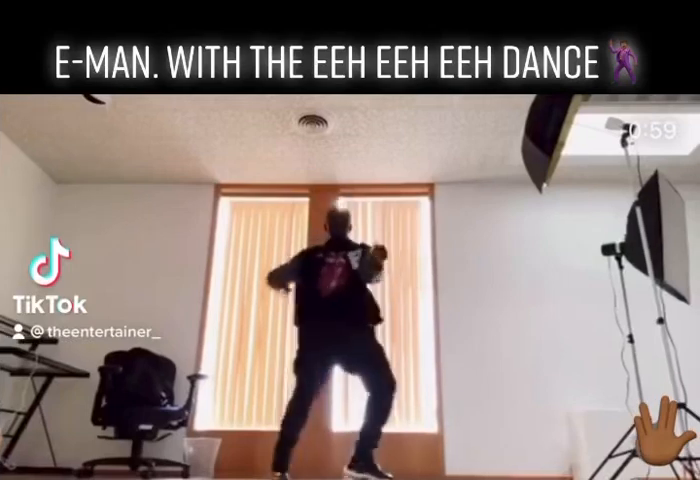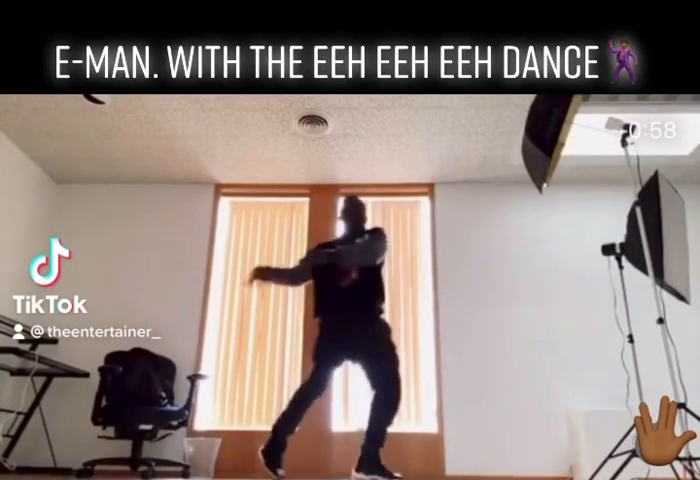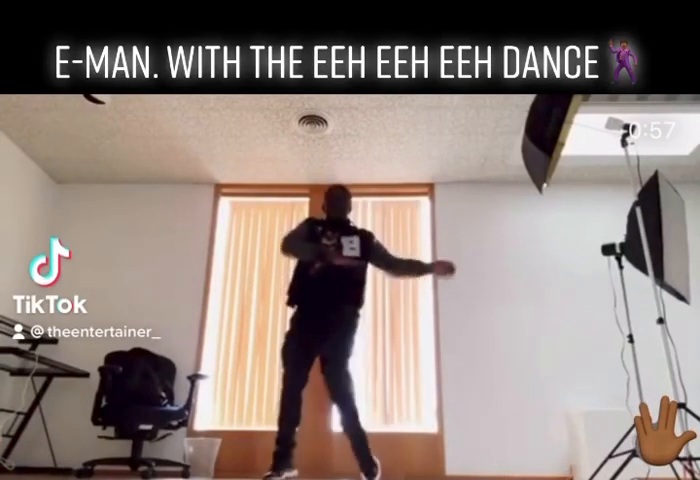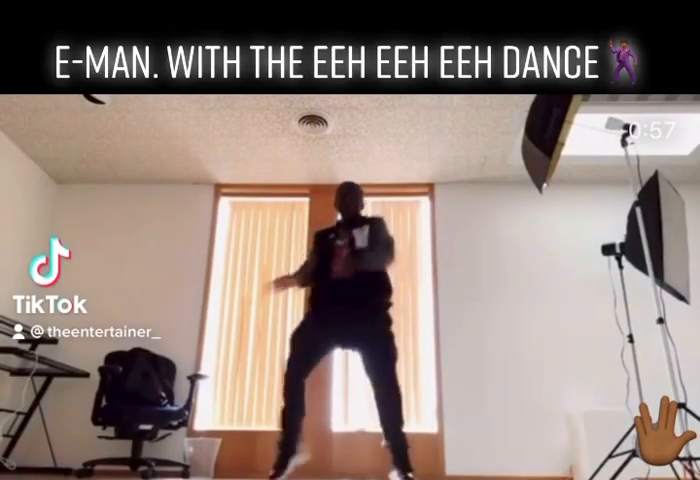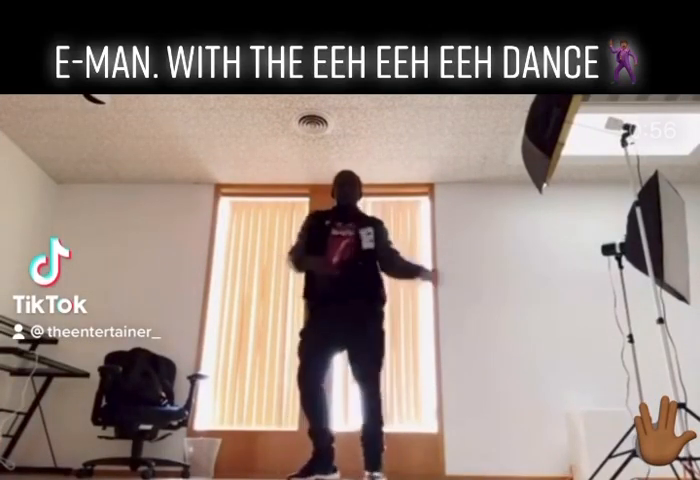
dt=0.7s
person 1, frame 1
left shoulder: (362, 252)
right shoulder: (310, 256)
left elbow: (371, 276)
right elbow: (277, 276)
left wrist: (377, 261)
right wrist: (281, 281)
left hip: (357, 331)
right hip: (318, 332)
left knee: (384, 386)
right knee: (306, 391)
left ankle: (362, 458)
person 1, frame 2
left shoulder: (374, 238)
right shoulder: (325, 249)
left elbow: (370, 254)
right elbow: (297, 276)
left wrist: (327, 257)
right wrist: (267, 273)
left hip: (369, 324)
right hip: (336, 324)
left knee: (390, 386)
right knee: (319, 382)
right ankle: (275, 446)
person 1, frame 3
left shoulder: (363, 238)
right shoulder: (311, 227)
left elbow: (393, 264)
right elbow: (289, 245)
left wrist: (428, 267)
right wrist: (329, 256)
left hip: (340, 313)
right hip: (307, 313)
left knee: (334, 373)
right knee: (293, 379)
left ankle: (363, 455)
person 1, frame 4
left shoulder: (374, 226)
right shoulder: (323, 238)
left elbow: (384, 256)
right elbow: (310, 272)
left wrist: (356, 262)
right wrist: (293, 279)
left hip: (368, 313)
right hip: (328, 313)
left knee: (384, 378)
right knee: (296, 369)
right ankle: (289, 447)
person 1, frame 5
left shoulder: (373, 227)
right shoulder: (315, 222)
left elbow: (392, 263)
right elbow: (296, 256)
left wrist: (418, 271)
right wrist: (314, 263)
left hip: (362, 313)
right hip: (323, 312)
left knee: (368, 382)
right knee: (309, 379)
